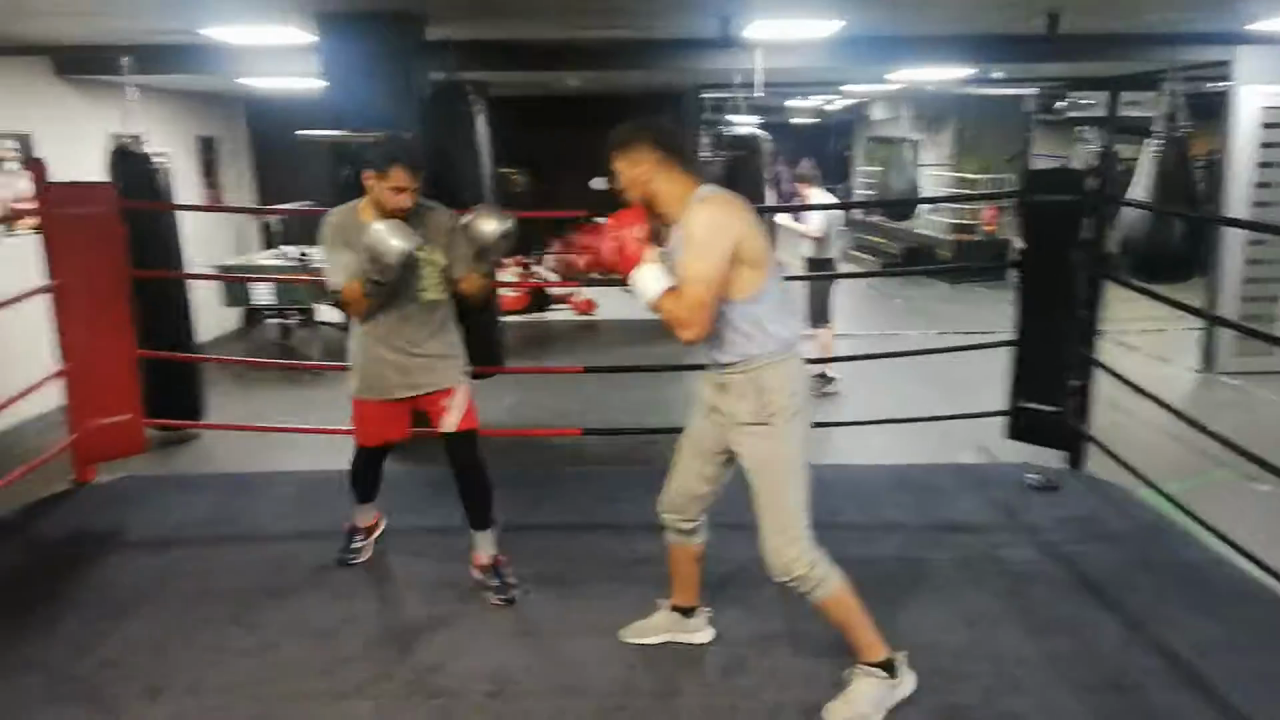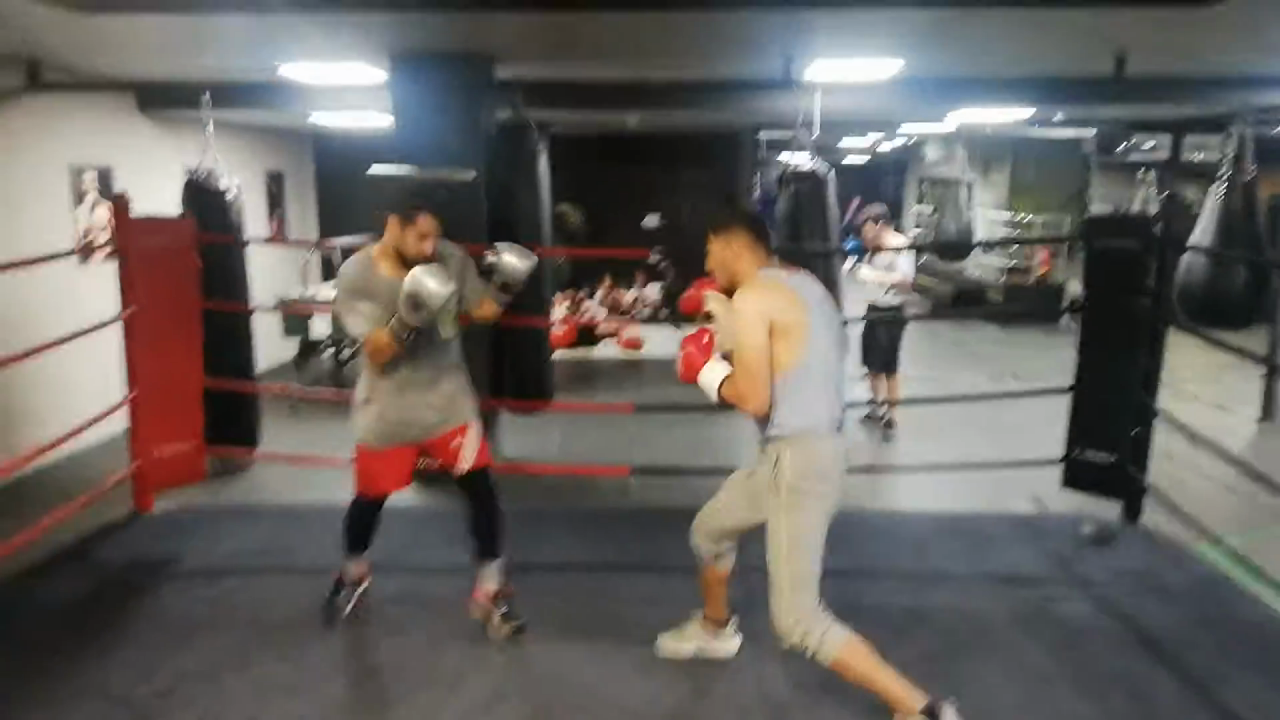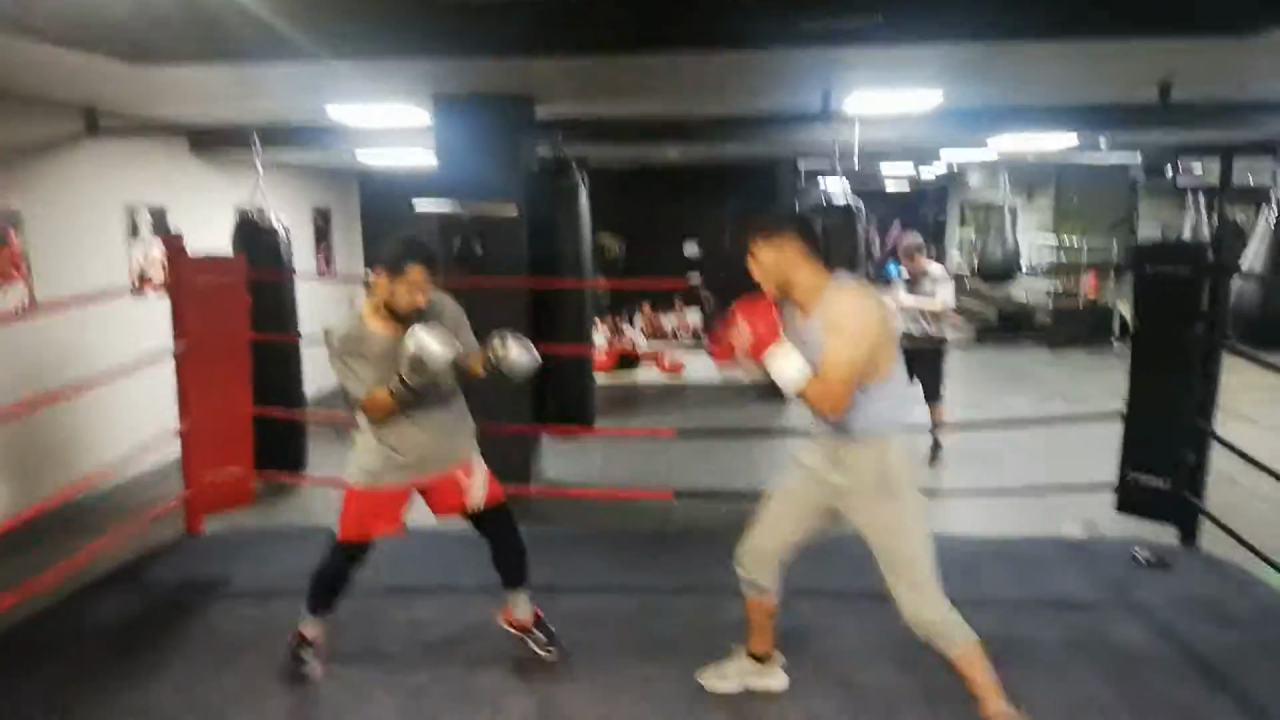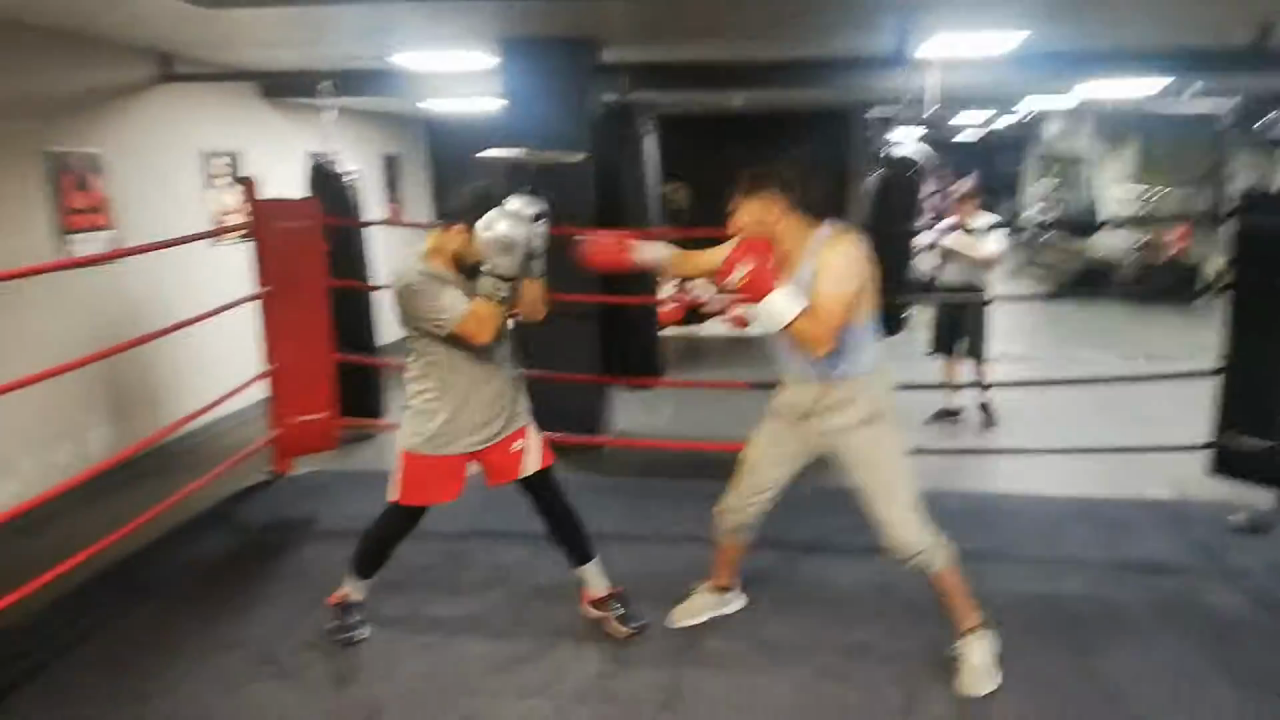
dt=0.5s
person 1, frame 1
left shoulder: (708, 219)
right shoulder: (698, 208)
left elbow: (690, 325)
left wrist: (639, 266)
right wrist: (619, 249)
left hip: (766, 390)
right hip: (722, 387)
left knee: (789, 555)
right knee: (679, 506)
left ankle: (884, 667)
right ankle: (685, 612)
person 1, frame 2
left shoulder: (751, 299)
right shoulder: (798, 284)
left elbow: (753, 401)
left wrist: (704, 367)
left hip: (799, 460)
right hip: (789, 452)
left knee: (798, 622)
right knee: (708, 531)
right ankle: (714, 629)
person 1, frame 3
left shoulder: (852, 306)
right shoulder: (793, 304)
left elbow: (830, 402)
left wrist: (771, 347)
right wrist: (752, 344)
left hip: (880, 463)
right hip: (824, 457)
left knee: (924, 609)
right knee: (753, 559)
right ankle: (760, 660)
person 1, frame 4
left shoulder: (841, 248)
right shoulder: (758, 246)
left elbow: (820, 341)
right elbow: (694, 263)
left wrist: (767, 290)
right wrist: (636, 252)
left hip: (858, 403)
right hip: (799, 401)
left knee: (909, 533)
right knee: (737, 509)
left ankle: (972, 633)
right ankle: (722, 590)
person 2, frame 1
left shoulder: (440, 221)
right shoulder: (339, 226)
left elbow: (473, 290)
right elbow: (353, 304)
left wrist: (486, 257)
right wrist: (378, 271)
left hip: (439, 362)
right hip: (378, 369)
left knee: (465, 455)
right knee: (371, 453)
left ankle: (487, 557)
right ankle: (366, 520)
person 2, frame 2
left shoulder: (450, 258)
right shoulder: (356, 277)
left elbow: (482, 311)
right elbow: (377, 355)
left wrist: (506, 287)
right wrist: (409, 314)
left hip: (449, 404)
right hip: (385, 412)
left knee: (481, 492)
right knee: (368, 501)
left ankle: (490, 593)
right ankle: (353, 573)
person 2, frame 3
left shoulder: (443, 309)
right shoulder: (348, 337)
left elbow: (474, 363)
right elbow: (374, 409)
left wrist: (501, 355)
right wrist: (409, 377)
left hip: (450, 447)
right hip: (383, 458)
left knee: (501, 526)
right knee: (346, 551)
left ankle: (521, 615)
right ankle: (308, 633)
person 2, frame 4
left shoulder: (493, 260)
right shoulder: (417, 279)
left elbow: (533, 311)
right elbow: (481, 332)
left wrist: (528, 254)
right wrist: (497, 271)
left hip: (502, 412)
right hip: (438, 425)
left knee: (551, 499)
right knee: (402, 515)
left ankle: (600, 594)
right ankle: (348, 596)
person 3, frame 1
left shoulder: (820, 204)
right shoulder: (828, 201)
left elbow: (814, 232)
left wrist: (786, 222)
left hip: (820, 266)
right hip: (822, 264)
left knee: (819, 321)
right knee: (821, 319)
left ankle: (827, 375)
right ankle: (826, 370)
person 3, frame 2
left shoulder: (901, 246)
right shoulder: (875, 248)
left elbow: (906, 280)
left wrist: (871, 276)
right wrist: (861, 272)
left hip: (891, 313)
right hip: (874, 310)
left knee: (888, 368)
right knee: (872, 364)
left ankle: (890, 417)
right ankle: (878, 409)
person 3, frame 3
left shoulder: (939, 276)
right shoulder: (904, 276)
left elbow: (945, 307)
right elbow: (897, 302)
left wrist: (911, 301)
right wrist: (895, 301)
left hip: (931, 342)
right hip: (908, 339)
left knee: (932, 398)
left ankle: (936, 442)
person 3, frame 4
left shoulder: (990, 225)
right shoulder: (945, 225)
left elbow: (990, 257)
right elbow: (919, 246)
left wrist: (960, 245)
left hip: (972, 293)
right hip: (947, 292)
left knee: (975, 352)
right knee: (947, 351)
left ankle: (985, 401)
right ankle: (952, 403)
